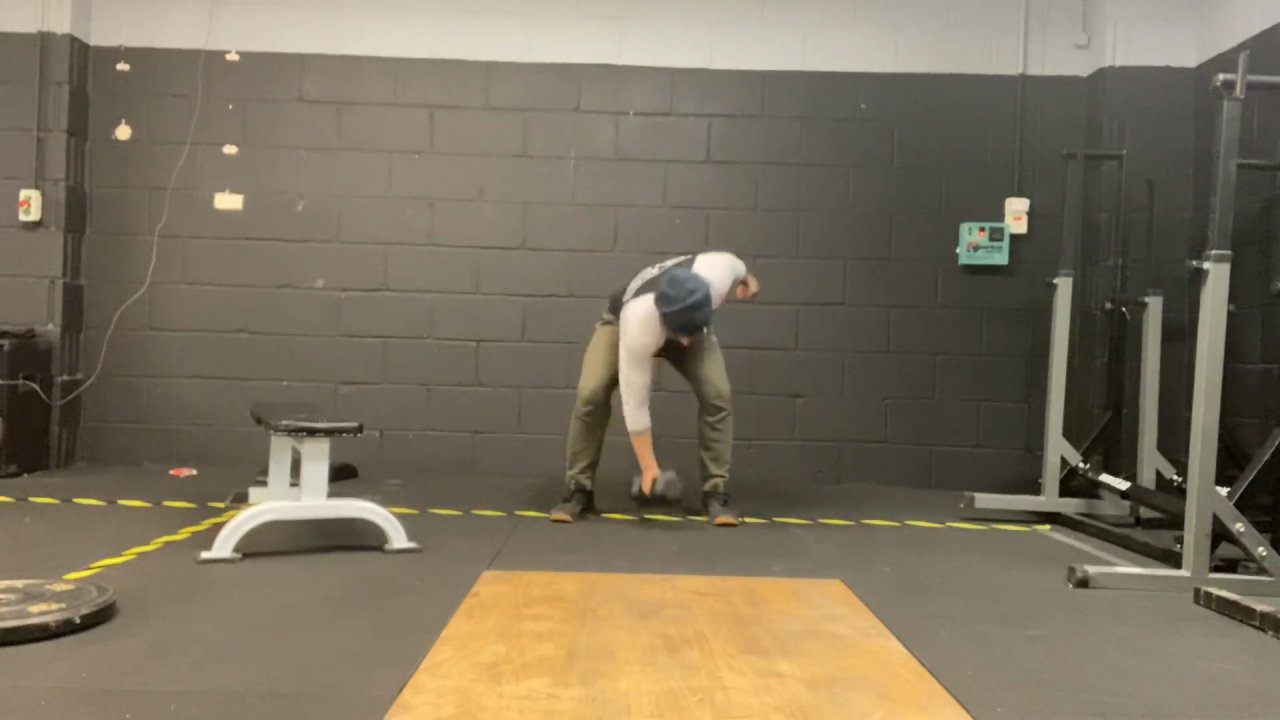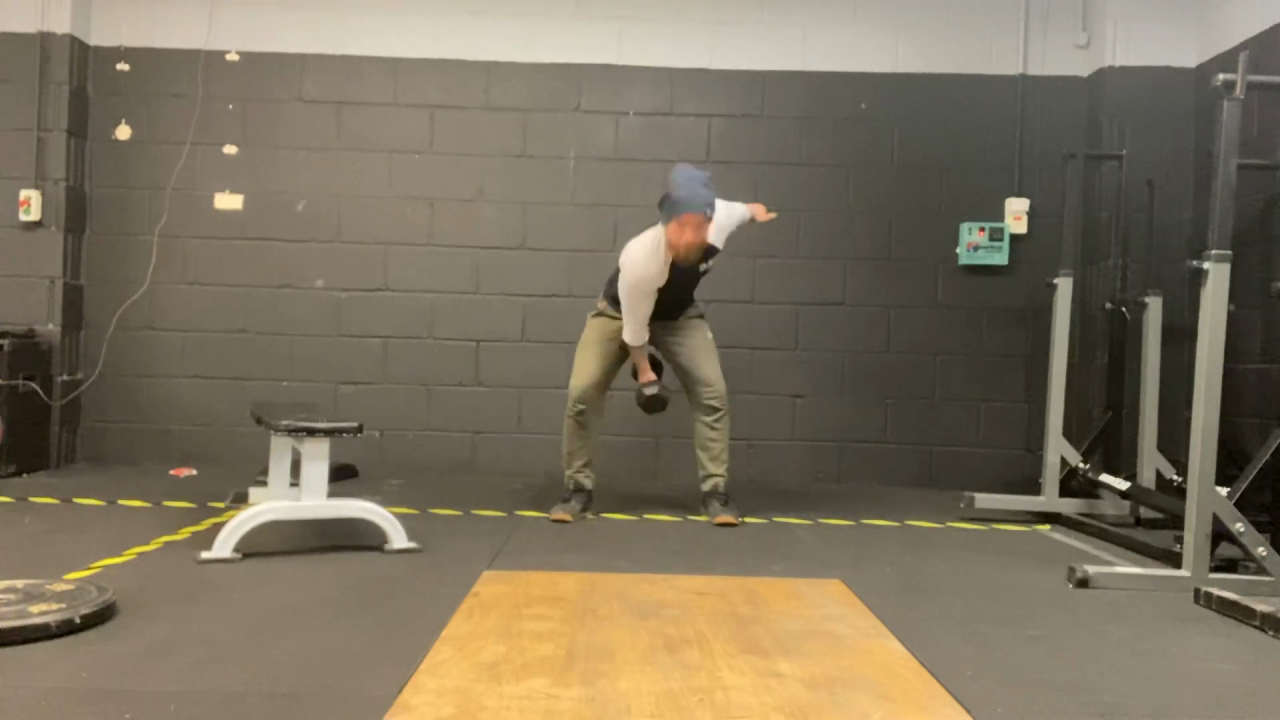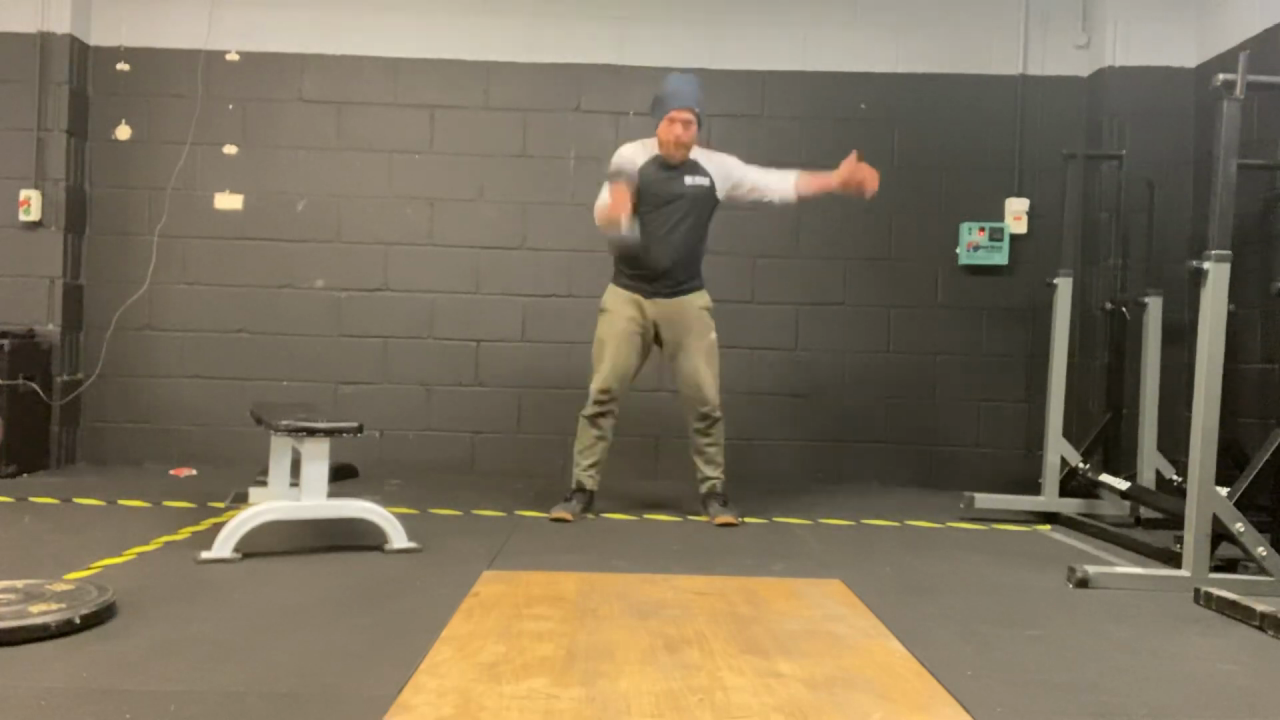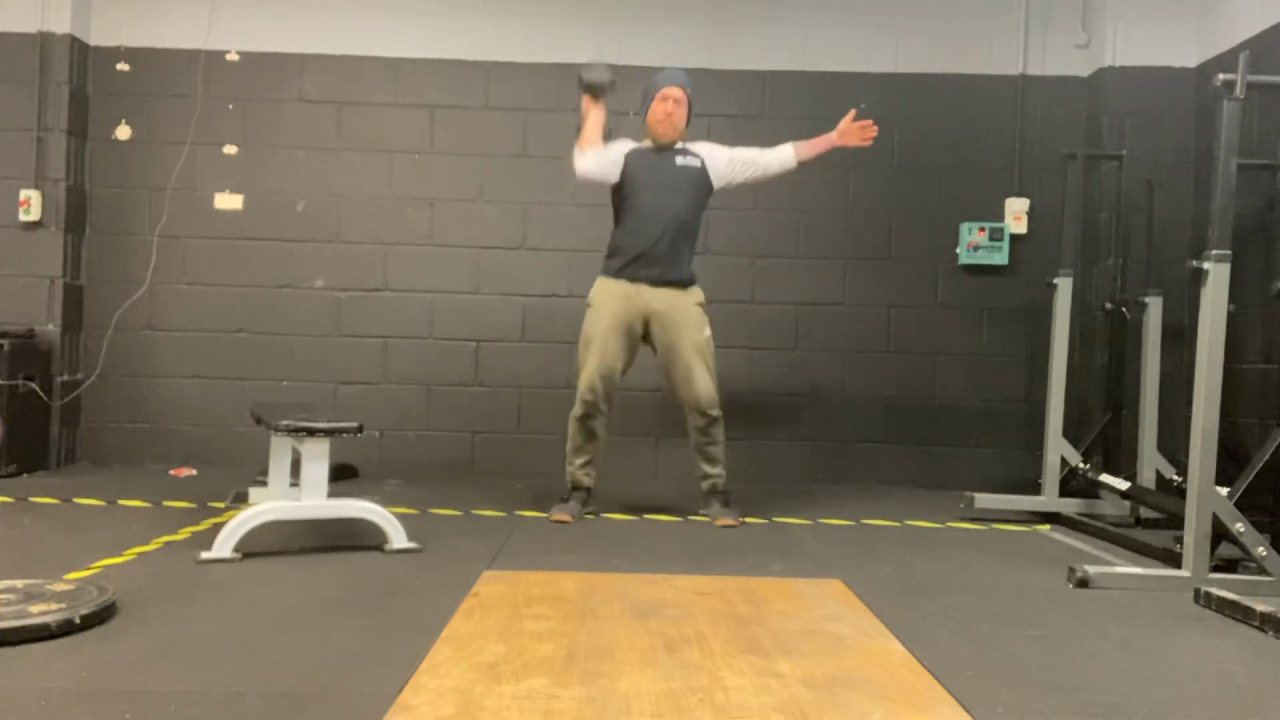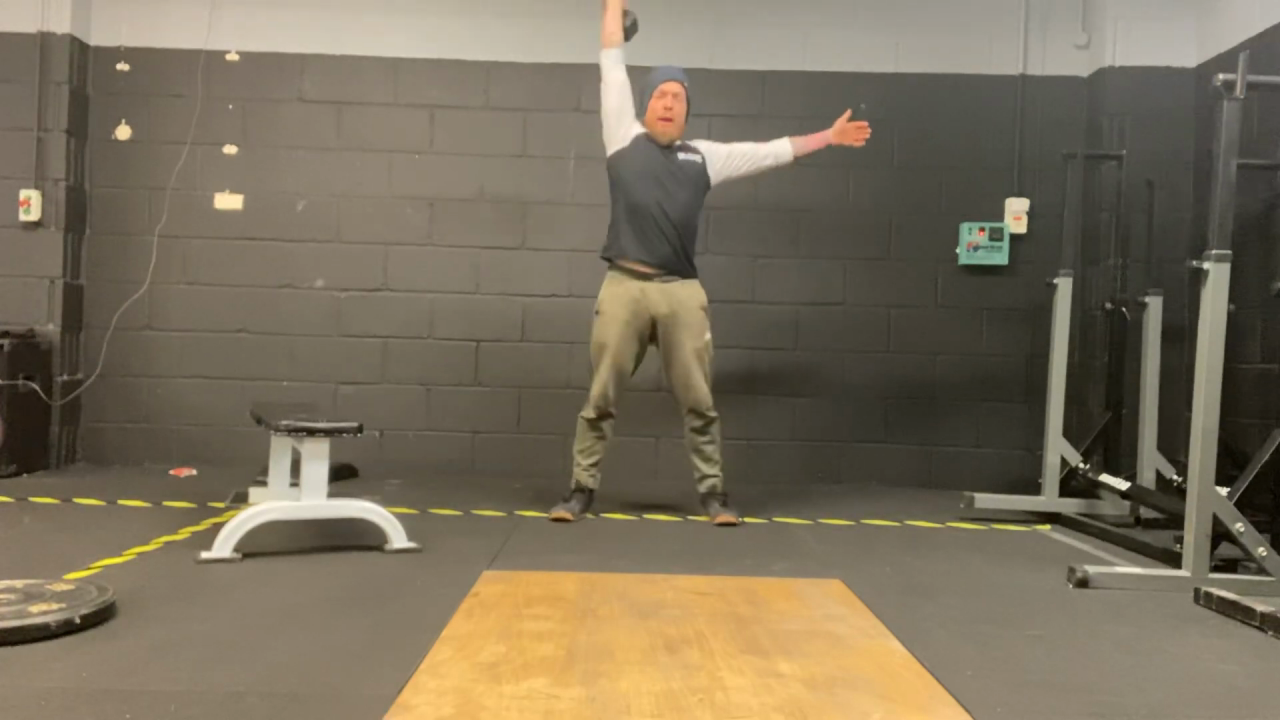
dt=0.5s
person 1, frame 1
left shoulder: (715, 276)
right shoulder: (638, 325)
left elbow: (734, 265)
right elbow: (635, 404)
left wrist: (747, 279)
right wrist: (649, 469)
left hip: (690, 320)
right hip: (621, 323)
left knee: (717, 395)
right knee: (592, 394)
left ankle: (715, 493)
right ankle: (578, 490)
person 1, frame 2
left shoulder: (718, 217)
right shoulder: (641, 258)
right elbow: (634, 324)
left wrist: (753, 210)
right wrist: (643, 367)
left hip: (680, 315)
right hip: (620, 315)
left knee: (711, 393)
right knee: (584, 392)
left ankle: (715, 493)
right ankle: (578, 489)
person 1, frame 3
left shoulder: (715, 166)
right shoulder: (632, 157)
left elbow: (776, 184)
right elbow: (603, 211)
left wrist: (834, 180)
right wrist: (613, 207)
left hip: (687, 301)
right hip: (628, 297)
left knee: (704, 400)
right knee: (602, 393)
left ankle: (713, 493)
right ankle: (581, 489)
person 1, frame 4
left shoulder: (704, 158)
right shoulder: (625, 155)
left elbow: (772, 160)
right elbow: (586, 166)
left wrist: (832, 139)
right wrist: (594, 116)
left hip: (678, 296)
right hip: (616, 289)
left knee: (703, 400)
right knee: (591, 394)
left ankle: (714, 491)
right ankle: (578, 489)
person 1, frame 5
left shoulder: (704, 156)
right shoulder: (624, 138)
left elbow: (771, 152)
right elbow: (612, 67)
left wrist: (829, 136)
left hip: (682, 293)
right hip: (623, 288)
left knee: (698, 401)
right knee: (601, 397)
left ankle: (712, 492)
right ankle: (581, 489)
